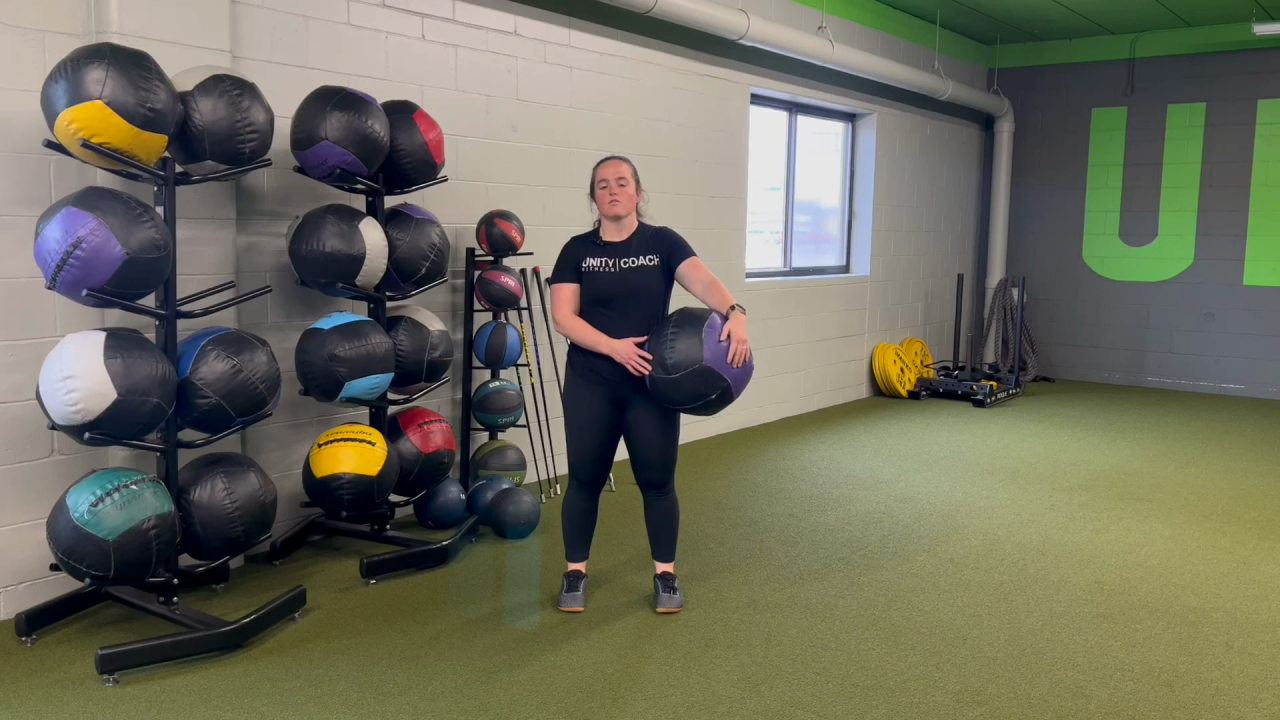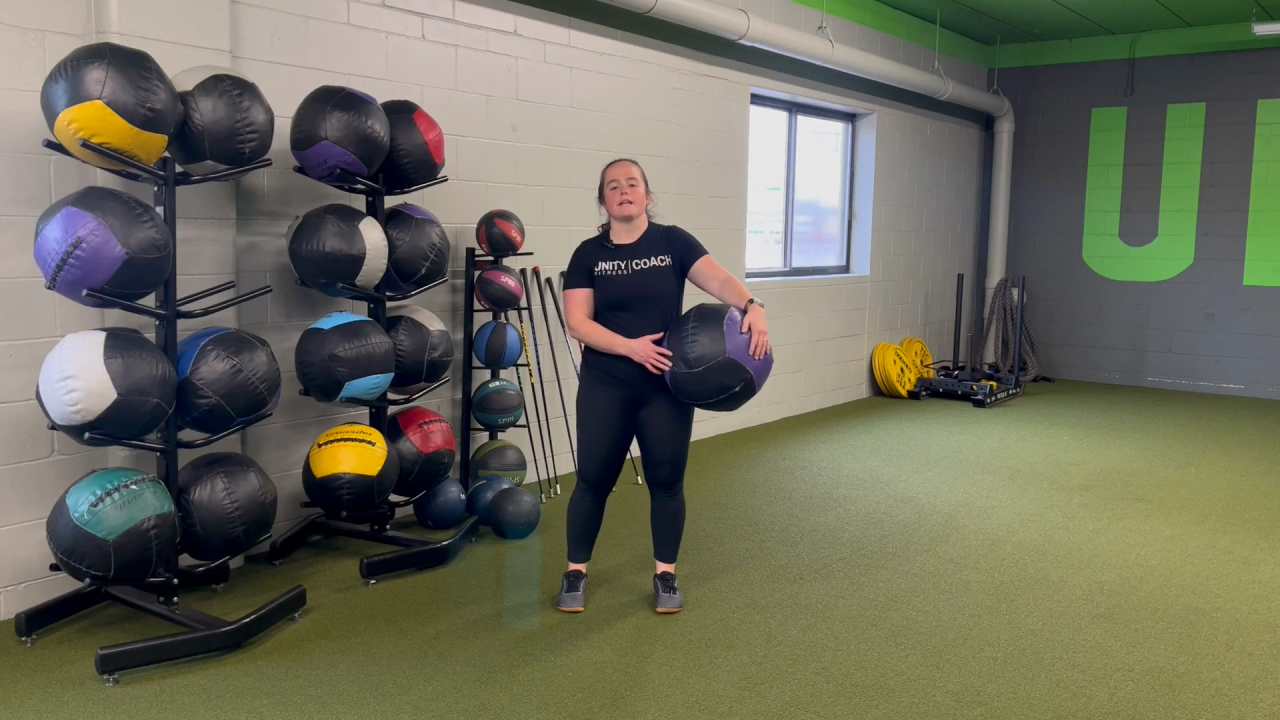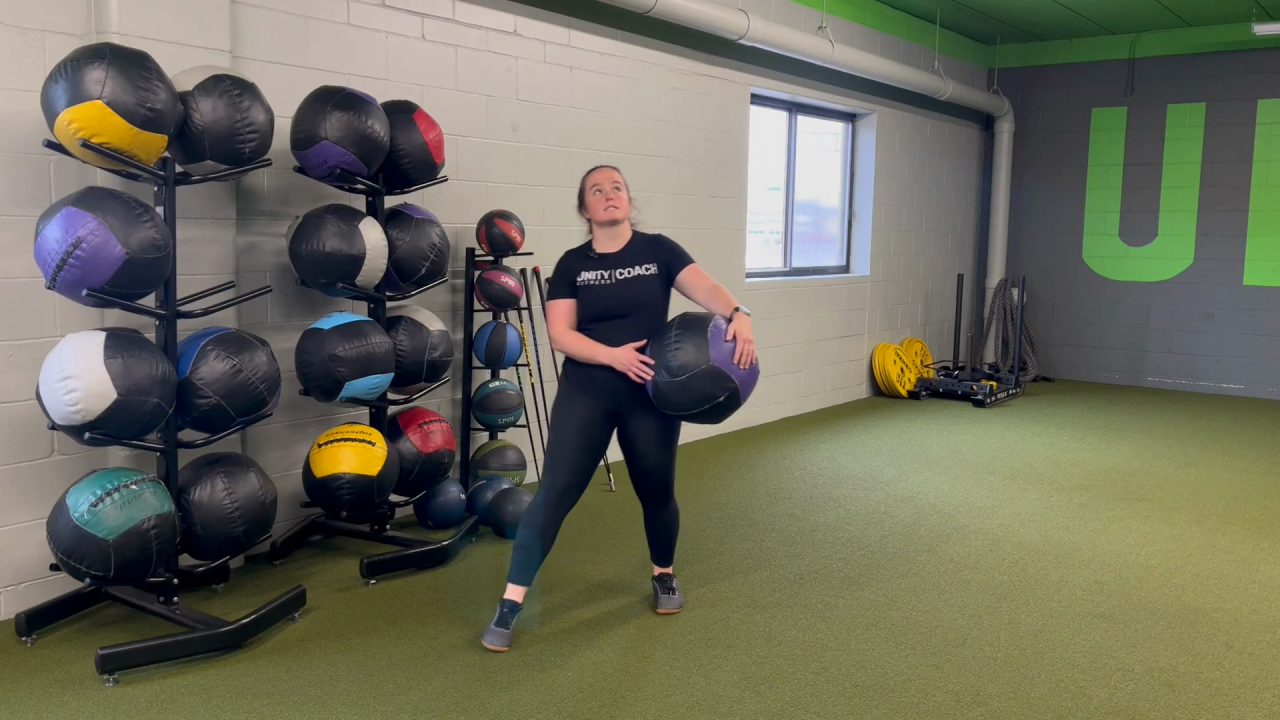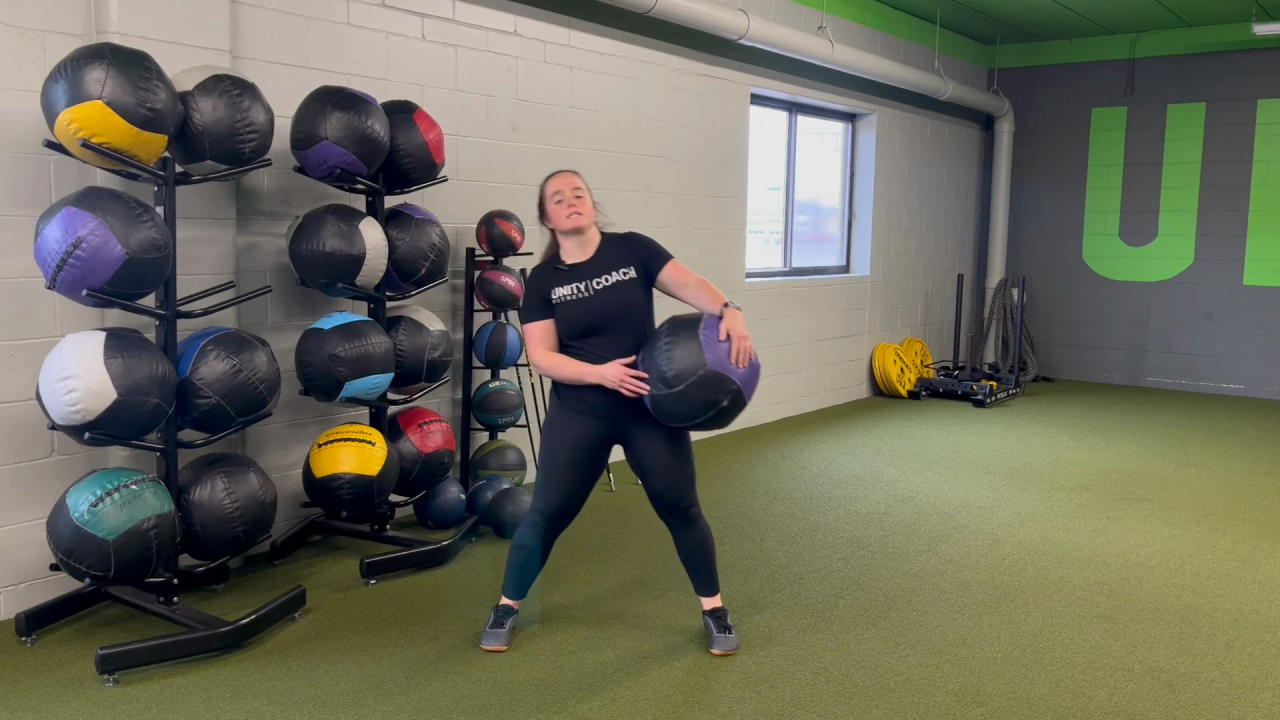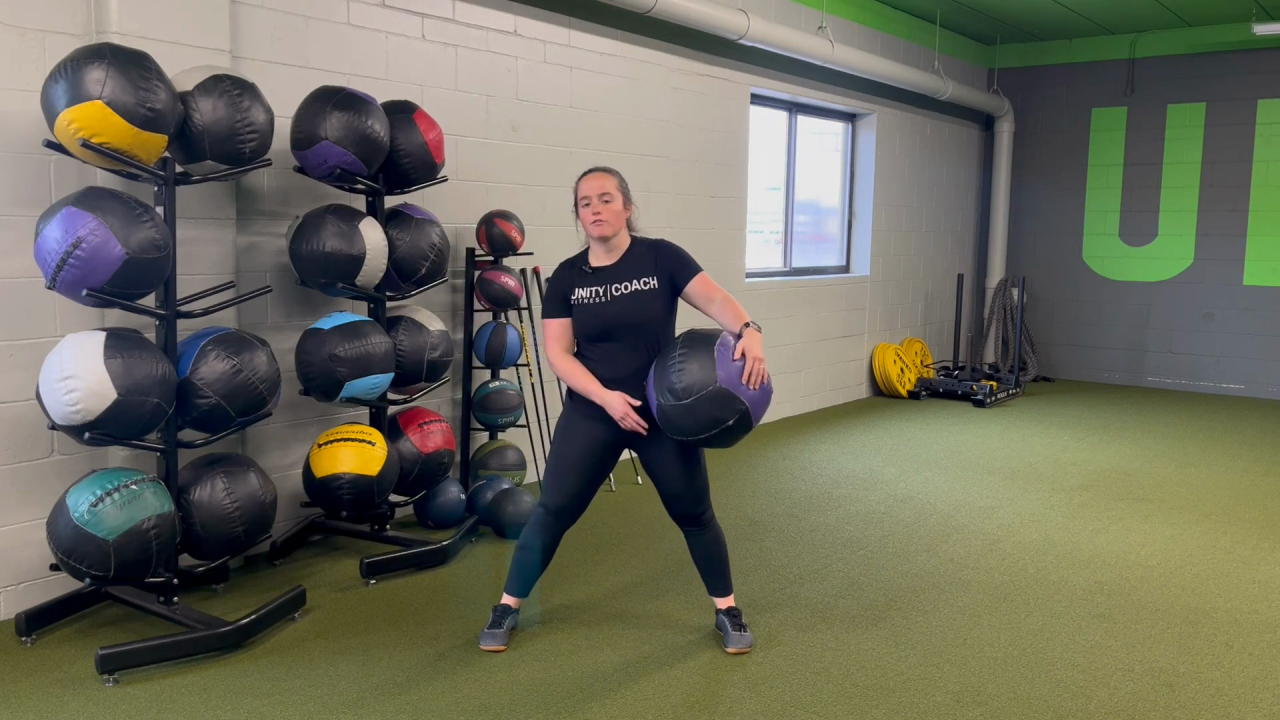
dt=1s
person 1, frame 1
left shoulder: (662, 242)
right shoulder: (578, 250)
left elbow: (703, 281)
right elbow: (563, 317)
left wrist: (734, 314)
right wrist: (613, 346)
left hip: (653, 385)
right hip: (591, 385)
left knee: (657, 480)
right knee: (585, 479)
left ankle: (665, 574)
right ankle: (575, 572)
person 1, frame 2
left shoulder: (672, 241)
right shoulder: (589, 254)
left elbow: (717, 278)
right elbow: (577, 323)
left wrist: (752, 306)
right wrist: (630, 346)
left hip: (667, 385)
right hip: (604, 386)
left knee: (666, 480)
right knee: (593, 480)
left ankle: (666, 574)
right ankle: (576, 572)
person 1, frame 3
left shoulder: (657, 250)
right shoulder: (572, 265)
left elbow: (703, 286)
right elbow: (561, 333)
left wrist: (738, 315)
right wrist: (613, 355)
left hip: (650, 395)
right hip: (584, 395)
left knee: (657, 491)
right knee: (554, 493)
left ankle: (663, 574)
right ankle: (511, 601)
person 1, frame 4
left shoulder: (632, 249)
right shoulder: (543, 279)
left elbow: (688, 284)
right elbow: (541, 356)
left wrist: (727, 311)
right wrist: (601, 373)
left hip: (651, 406)
right hip: (578, 413)
left knee: (680, 507)
right knee: (549, 511)
left ankle: (714, 610)
right ankle: (507, 607)
person 1, frame 5
left shoulder: (660, 256)
right shoulder: (567, 277)
left elbow: (714, 299)
right elbow: (558, 353)
left wrist: (749, 331)
right wrist: (605, 396)
right hip: (591, 414)
left knee: (694, 512)
right knee: (554, 510)
left ankle: (727, 609)
right ankle: (508, 607)
